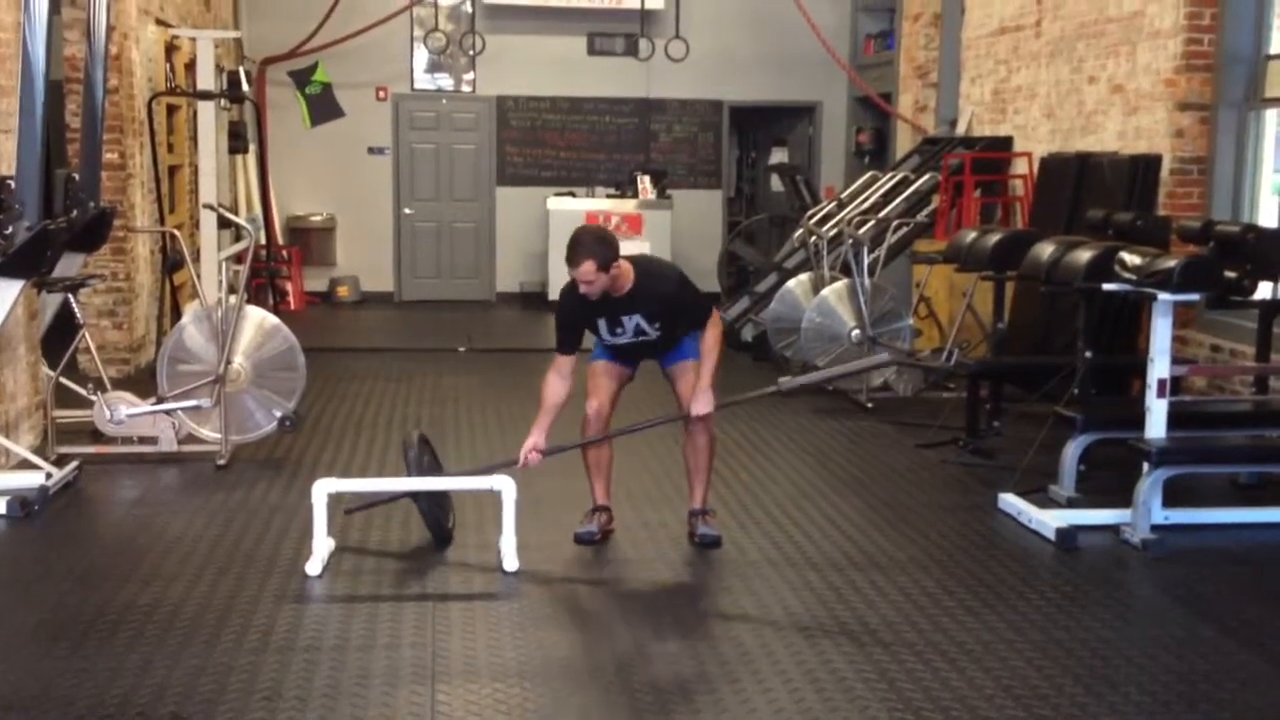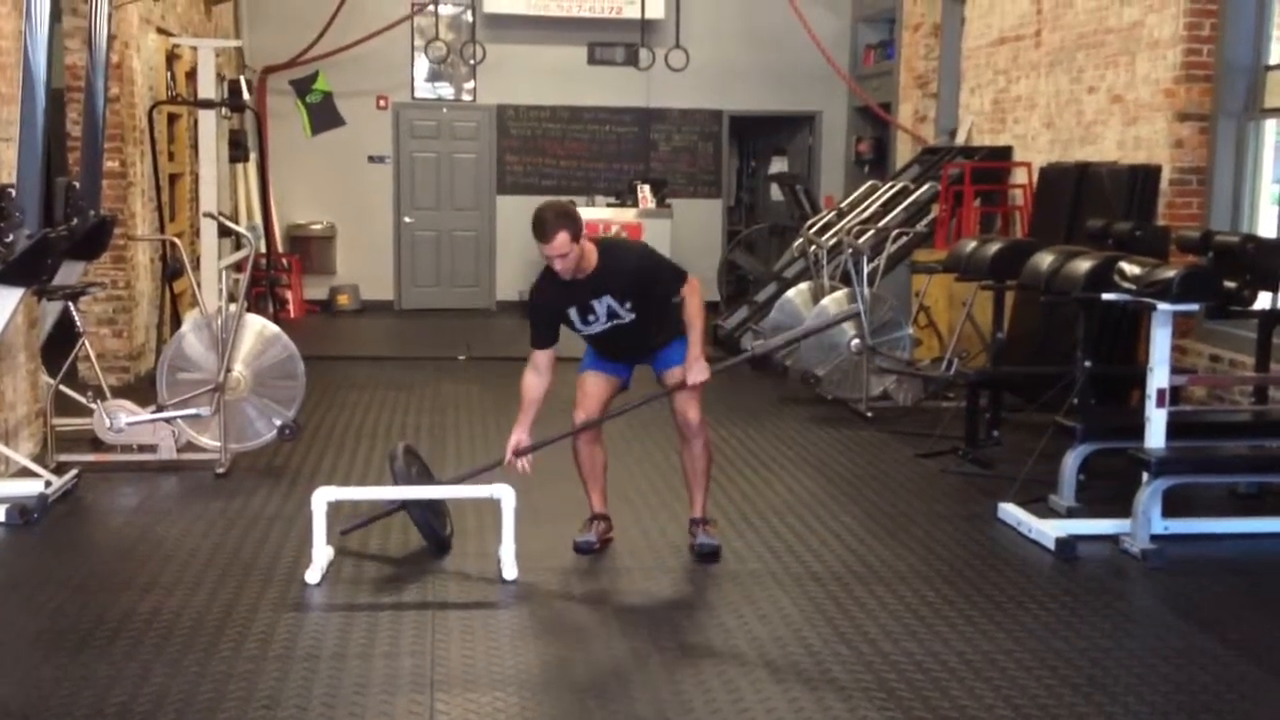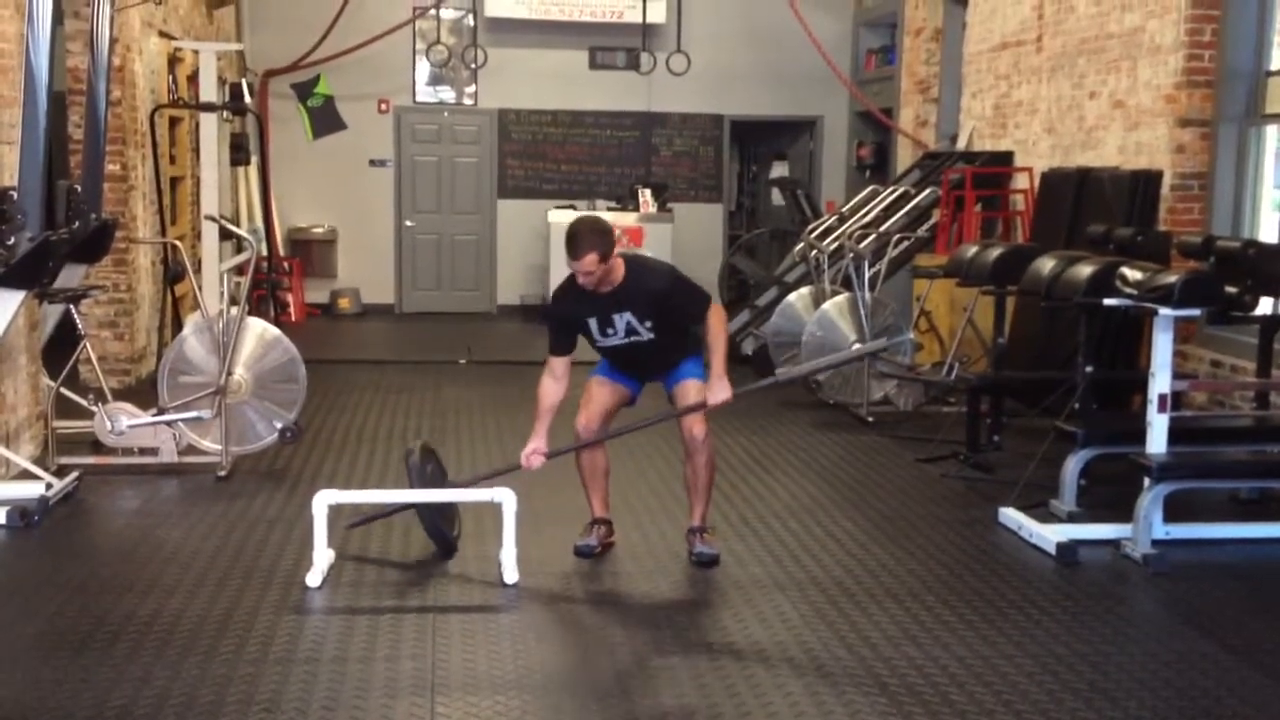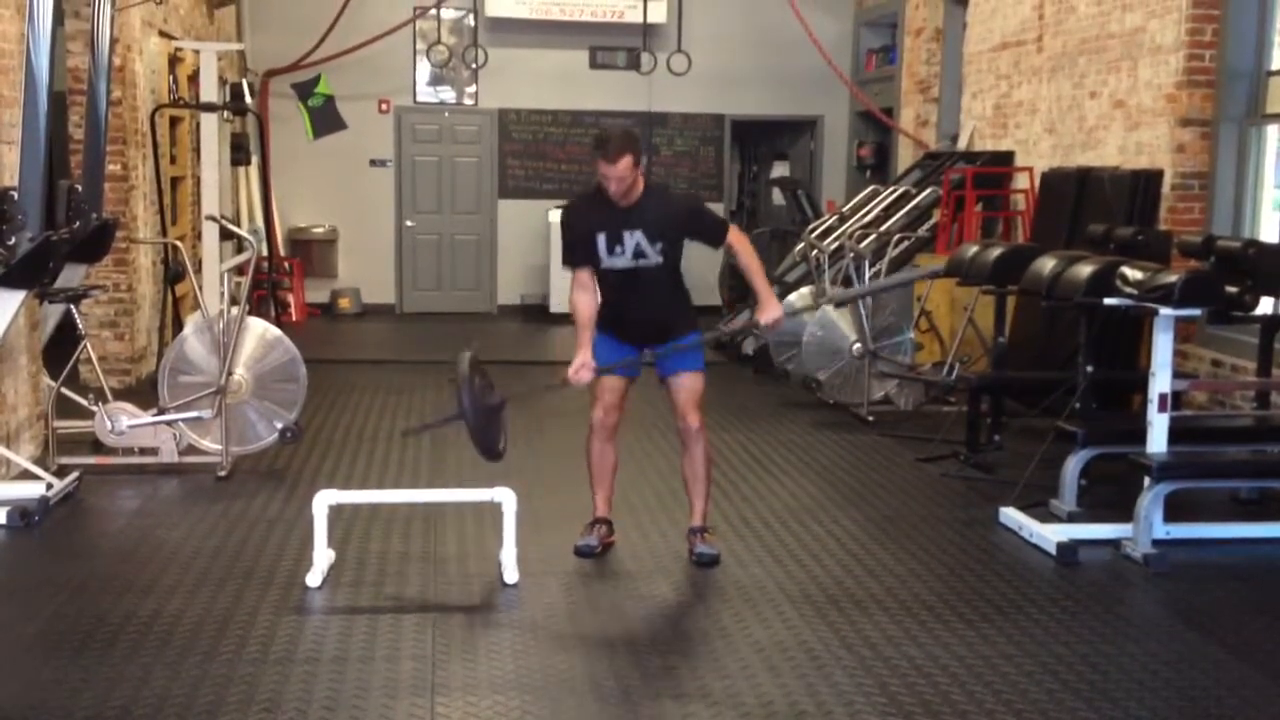
dt=0.5s
person 1, frame 1
left shoulder: (664, 280)
right shoulder: (573, 299)
left elbow: (712, 322)
right elbow: (561, 371)
left wrist: (704, 387)
right wrist: (539, 432)
left hip: (676, 338)
right hip: (615, 346)
left knee: (697, 413)
right knee: (595, 411)
left ankle: (699, 512)
right ankle: (601, 510)
person 1, frame 2
left shoulder: (631, 257)
right shoulder: (545, 293)
left elbow: (690, 289)
right elbow: (539, 366)
left wrist: (695, 356)
right wrist: (521, 428)
left hip: (665, 339)
right hip: (607, 349)
left knee: (691, 420)
right knee: (584, 419)
left ankle: (700, 521)
right ankle: (599, 518)
person 1, frame 3
left shoulder: (656, 279)
right shoulder: (566, 300)
left elbow: (713, 312)
right elbow: (556, 371)
left wrist: (718, 377)
right wrist: (539, 434)
left hip: (678, 357)
right hip: (620, 363)
left knee: (696, 433)
right knee: (587, 426)
left ankle: (698, 529)
right ankle: (601, 523)
person 1, frame 4
left shoulder: (672, 205)
right shoulder: (579, 215)
left elbow: (734, 239)
right elbow: (584, 285)
left wrist: (766, 298)
right wrist: (583, 350)
left hip: (675, 330)
right hip: (616, 332)
left knee: (691, 423)
right knee: (602, 419)
left ankle: (698, 528)
right ankle: (601, 521)
